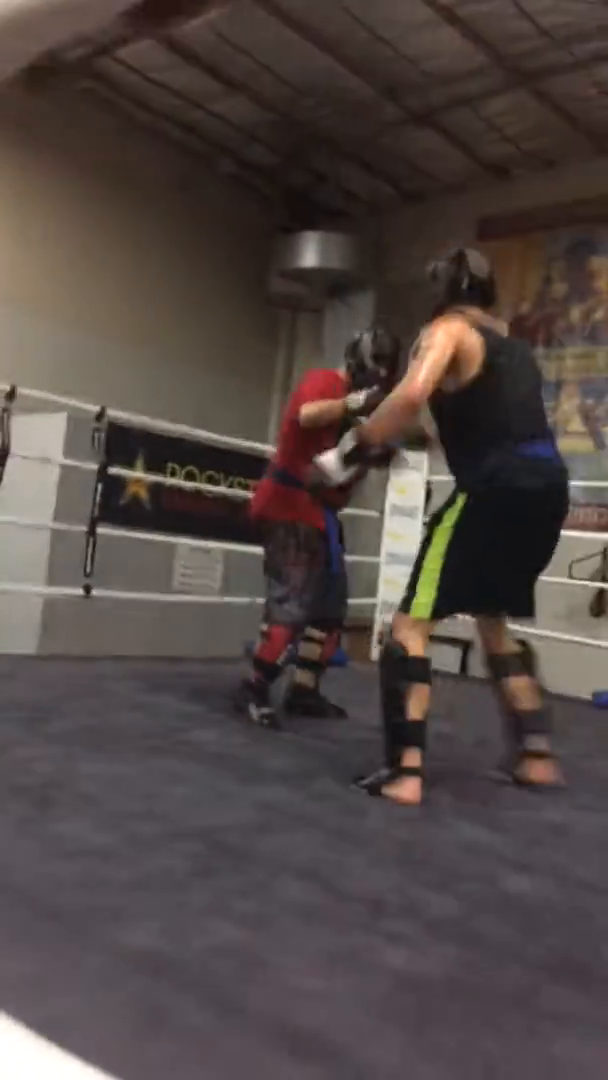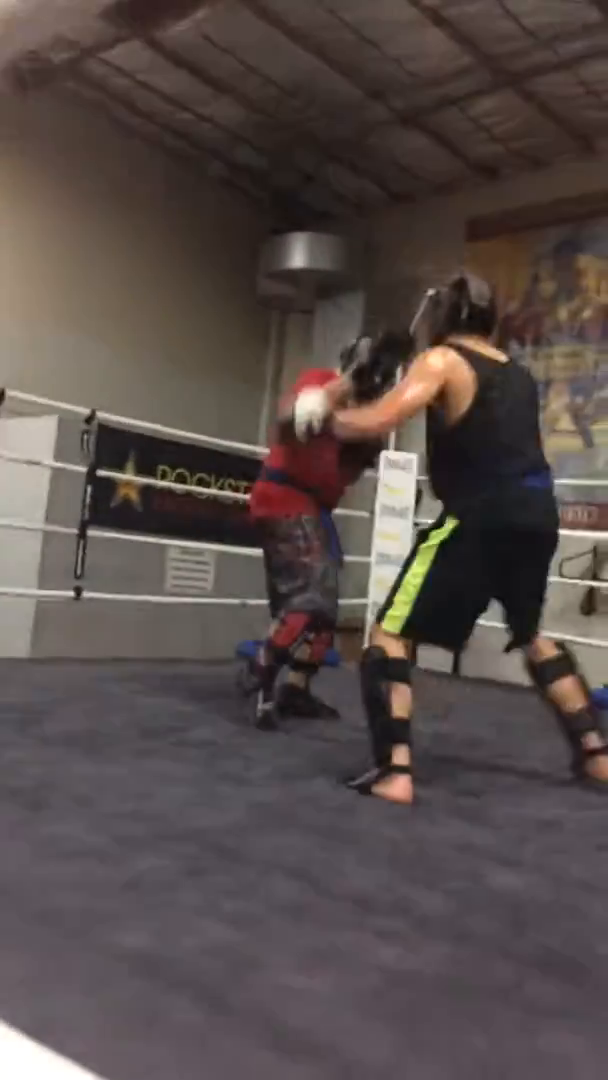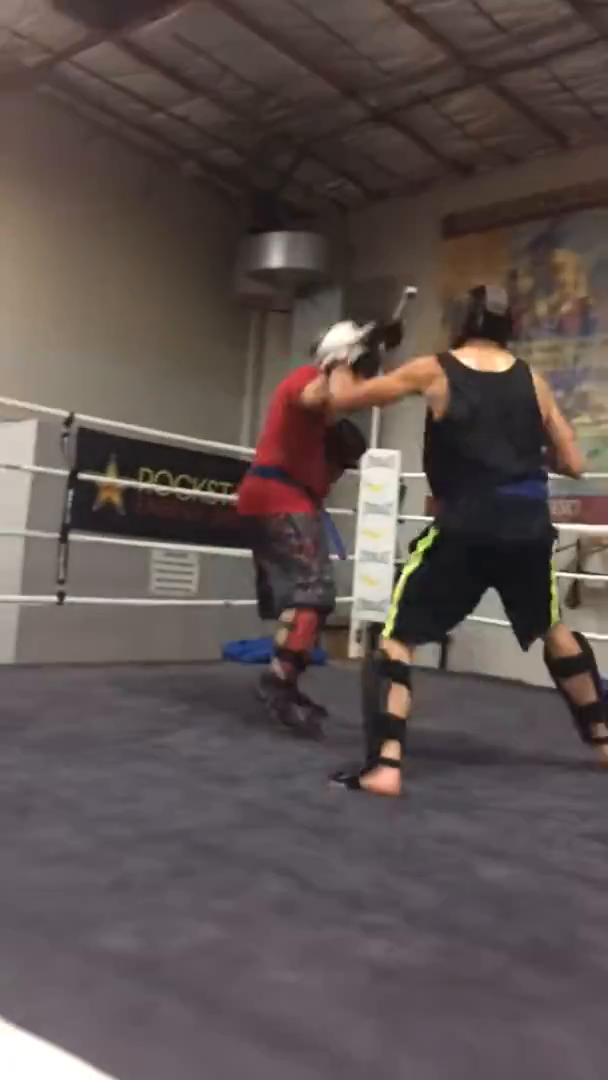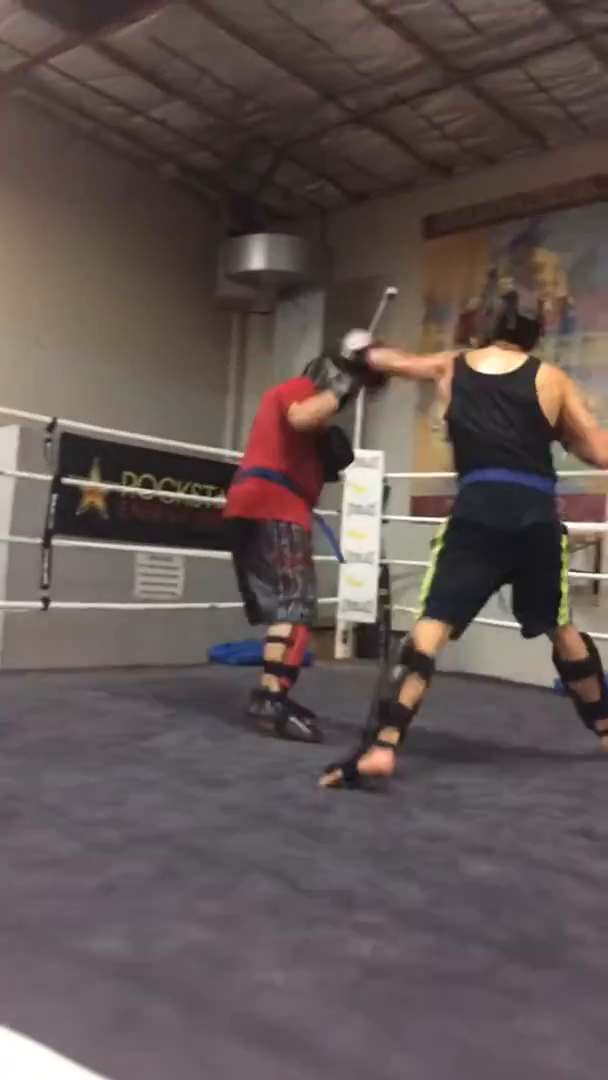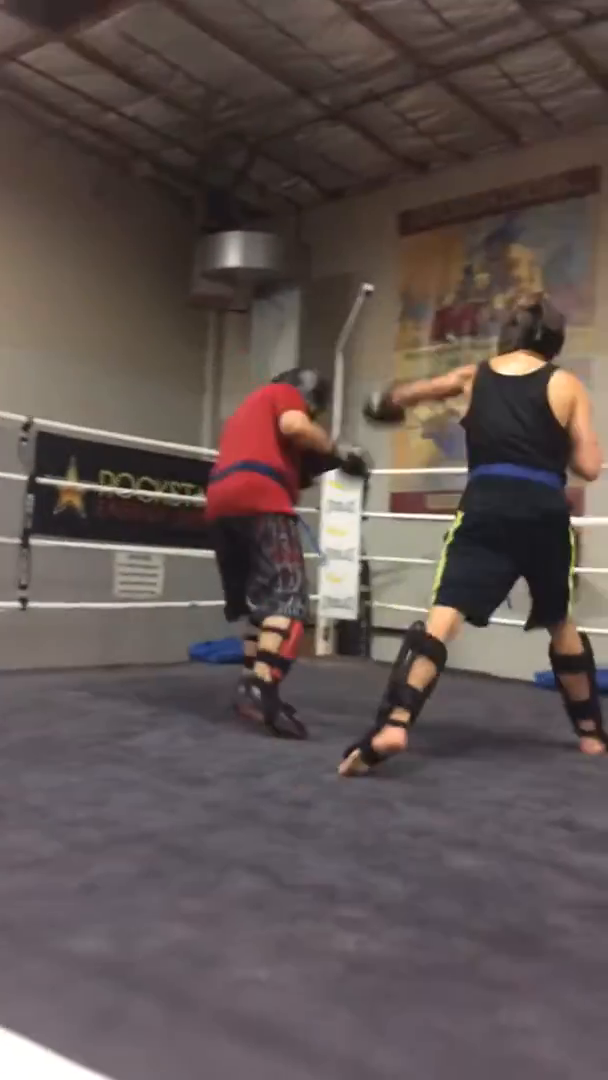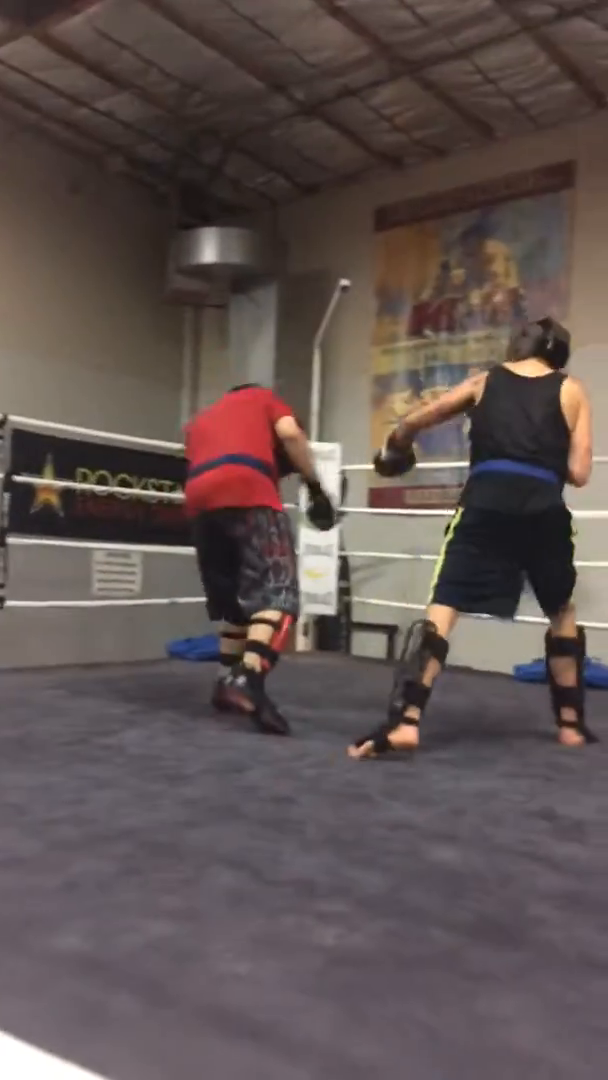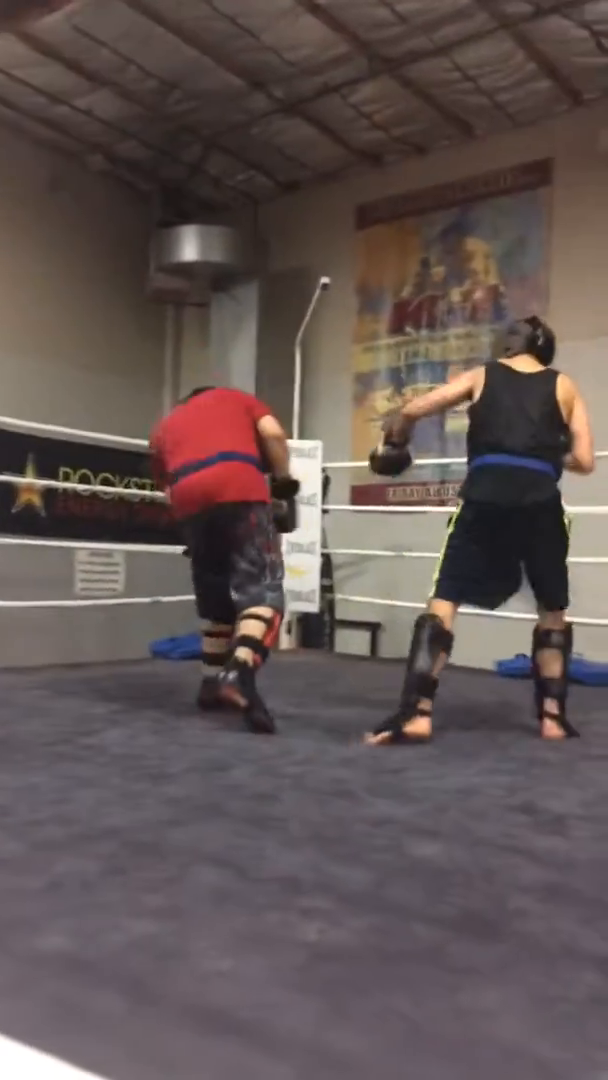
dt=0.1s
person 1, frame 1
left shoulder: (447, 331)
right shoulder: (513, 344)
left elbow: (413, 393)
left wrist: (349, 450)
left hip: (495, 485)
right hip: (545, 486)
left knee: (412, 623)
right knee: (492, 620)
left ankle: (404, 770)
right ankle: (534, 752)
person 1, frame 2
left shoulder: (441, 364)
right shoulder: (515, 370)
left elbow: (374, 423)
left wrist: (322, 419)
left hip: (479, 520)
right hip: (535, 518)
left knee: (390, 638)
right knee: (533, 638)
left ankle: (393, 771)
person 1, frame 3
left shoulder: (435, 369)
right shoulder: (531, 380)
left elbow: (347, 398)
left hip: (465, 526)
right hip: (529, 522)
left knee: (396, 641)
right knee: (552, 631)
left ankle: (384, 763)
person 1, frame 4
left shoulder: (453, 368)
right shoulder: (553, 380)
left elbow: (386, 362)
left wrist: (364, 350)
left hip: (476, 512)
right hip: (537, 516)
left knee: (431, 629)
right knee: (559, 628)
left ankle: (378, 747)
person 1, frame 5
left shoulder: (474, 375)
right shoulder: (565, 385)
left elbow: (408, 395)
left wrist: (383, 402)
left hip: (488, 507)
right hip: (547, 512)
left knee: (443, 617)
right knee: (562, 624)
left ankle: (392, 725)
person 1, frame 6
left shoulder: (485, 380)
right shoulder: (571, 392)
left elbow: (420, 417)
right elbow: (578, 473)
left wrist: (396, 446)
left hip: (487, 501)
right hip: (544, 508)
left knee: (441, 610)
right knee: (562, 615)
left ankle: (403, 722)
right ankle: (569, 724)
person 1, frame 7
left shoulder: (482, 375)
right shoulder: (565, 388)
left elbow: (414, 409)
right elbow: (584, 461)
left wrist: (391, 444)
left hip: (486, 496)
right hip: (541, 500)
left knee: (442, 602)
right knee: (552, 609)
left ankle: (416, 713)
right ankle: (553, 715)
person 2, frame 1
left shoulder: (351, 405)
right shoulder: (325, 382)
left elbow: (353, 467)
right elbow: (307, 416)
left wrist: (374, 452)
right wrist: (360, 400)
left hip: (318, 512)
right hip: (291, 504)
left knee: (328, 607)
right knee: (292, 603)
left ankle: (304, 691)
right ankle: (254, 689)
person 2, frame 2
left shoulder: (340, 404)
right shoulder: (319, 380)
left elbow: (338, 469)
right elbow: (303, 410)
left wrist: (359, 458)
right wrist: (354, 377)
left hip: (305, 507)
right hip: (288, 501)
left knee: (316, 600)
right knee: (311, 593)
left ankle: (295, 691)
right ankle: (261, 674)
person 2, frame 3
left shoulder: (328, 412)
right shoulder: (307, 377)
left elbow: (321, 465)
right elbow: (313, 399)
left wrist: (344, 456)
right wrist: (351, 353)
left hip: (289, 502)
right hip: (279, 497)
left knee: (293, 596)
right knee: (312, 589)
left ankle: (283, 686)
right ankle: (277, 684)
person 2, frame 4
left shoulder: (284, 400)
right shoulder: (298, 389)
left elbow: (303, 461)
right elbow: (302, 420)
left wrist: (332, 461)
right wrist: (344, 388)
left hip: (247, 505)
right hip: (273, 504)
left knee: (274, 603)
right knee: (295, 601)
left ankle: (271, 690)
right ankle: (273, 703)
person 2, frame 5
left shoulder: (246, 411)
right shoulder: (282, 392)
right elbow: (294, 425)
left wrist: (305, 470)
right wrist: (337, 451)
left hip: (223, 501)
right hip: (260, 501)
left knee: (260, 599)
right knee: (287, 599)
left ankle: (254, 686)
right ankle: (262, 694)
person 2, frame 6
left shoulder: (198, 421)
right shoulder: (262, 397)
right elbow: (290, 432)
right wrist: (315, 486)
left hip: (201, 500)
right hip: (248, 494)
left knee: (234, 600)
right knee: (275, 594)
left ankle: (231, 681)
right ankle: (248, 682)
person 2, frame 7
left shoulder: (165, 426)
right shoulder: (233, 397)
left elbow: (169, 477)
right elbow: (272, 432)
right wrist: (284, 485)
left hip: (187, 496)
right hip: (239, 490)
left knee: (215, 597)
right knee: (263, 591)
left ankle: (212, 682)
right ankle: (240, 676)
